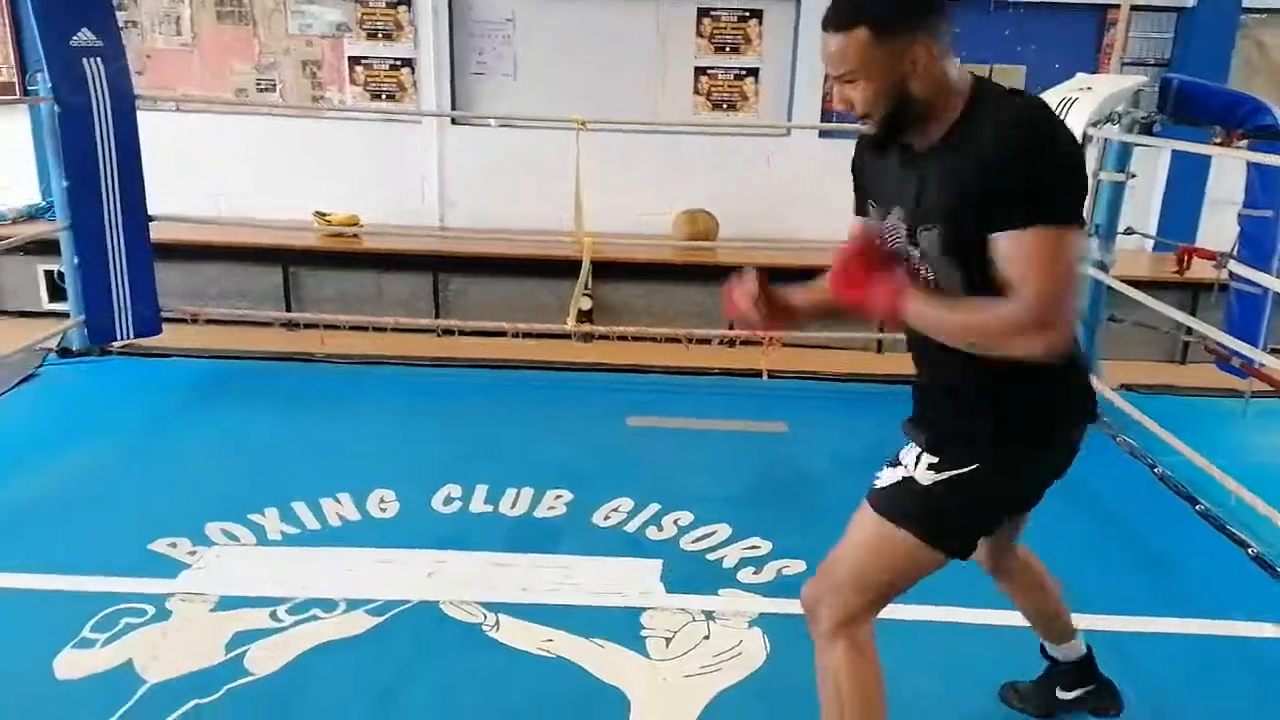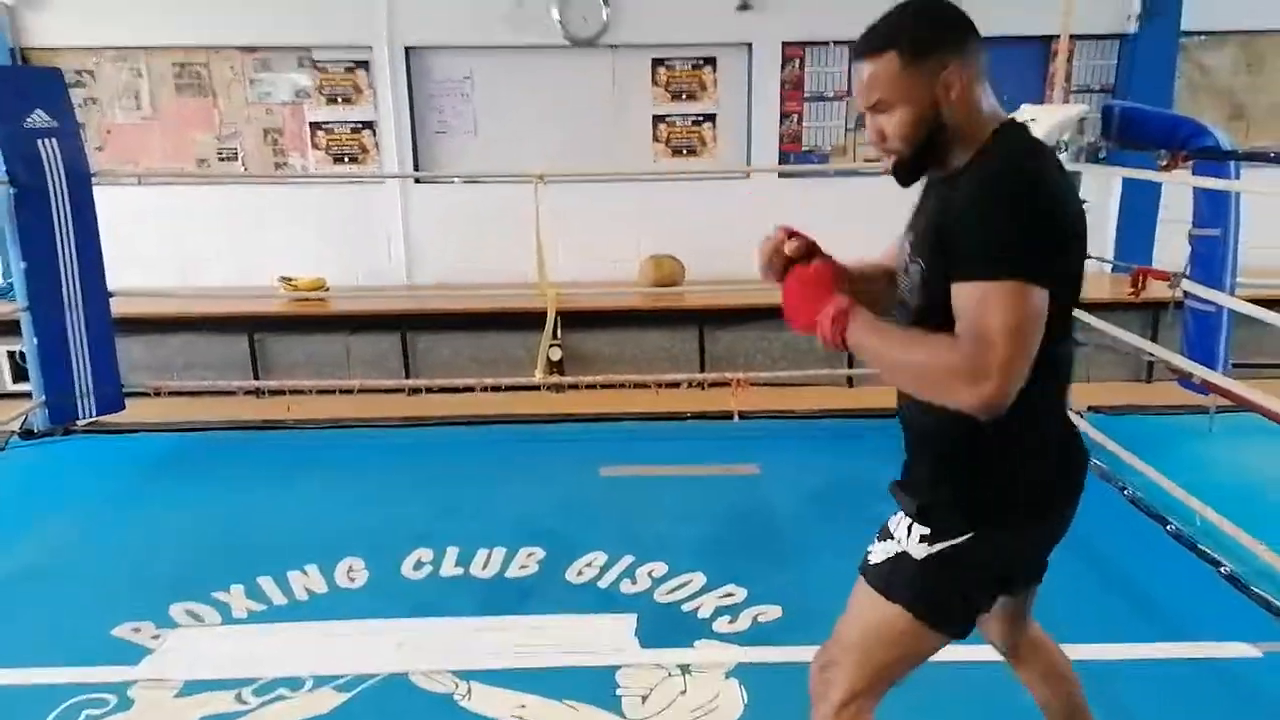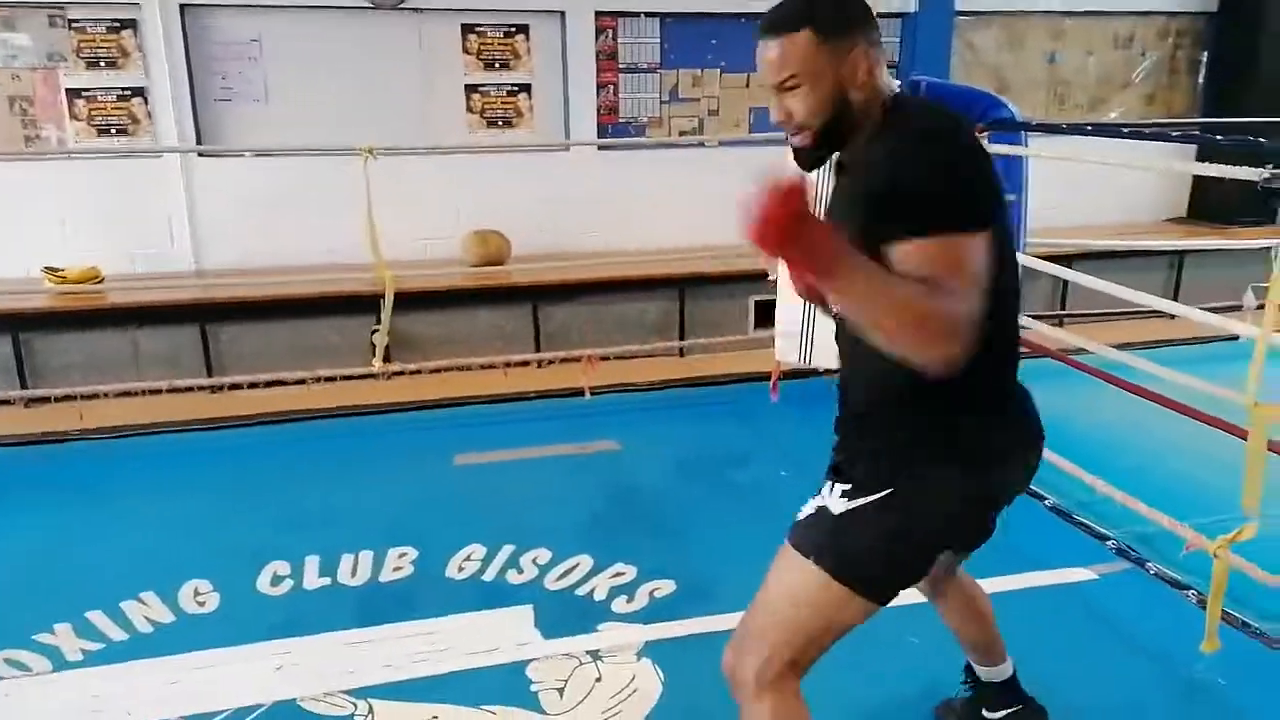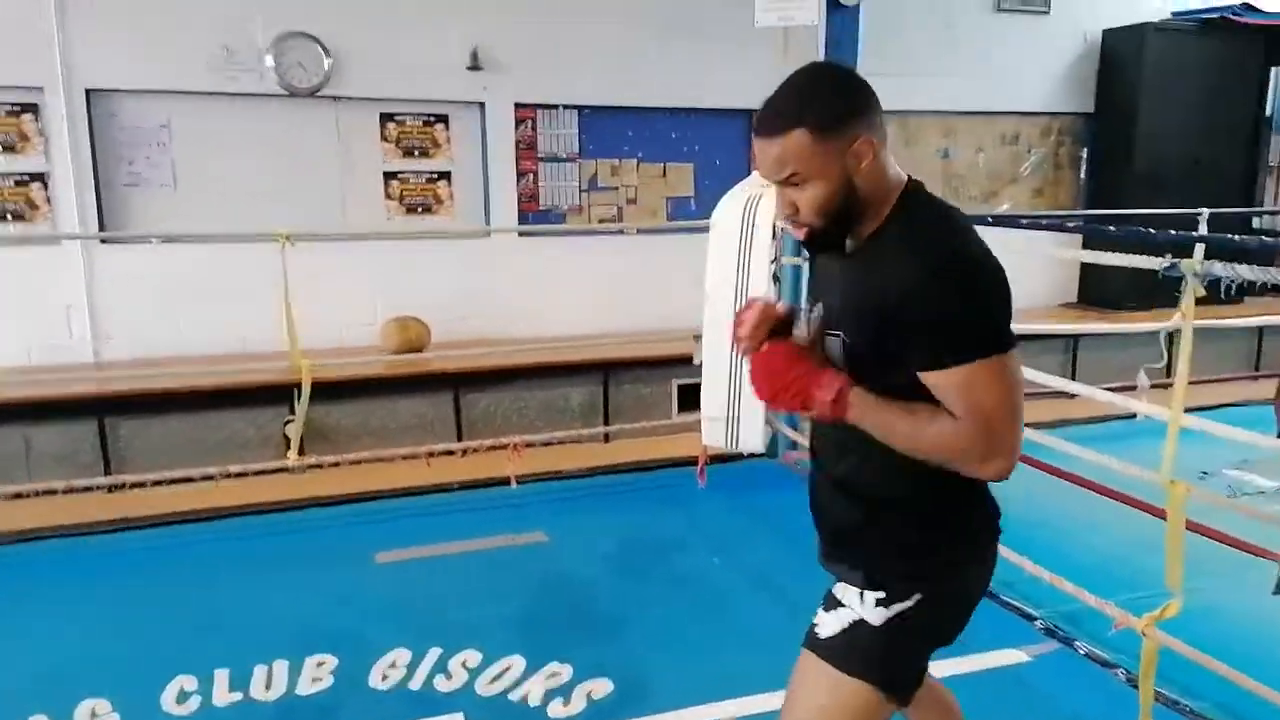
dt=1s
person 1, frame 1
left shoulder: (1016, 138)
right shoulder: (881, 152)
left elbow: (1041, 328)
right elbow: (861, 278)
left wrist: (893, 295)
right wrist: (781, 306)
left hip: (996, 428)
right hip: (1027, 413)
left knee: (833, 609)
right knee: (996, 549)
person 1, frame 2
left shoulder: (1006, 186)
right shoulder: (961, 176)
left elbow: (982, 380)
right elbow: (906, 293)
left wrist: (838, 319)
right wrist: (821, 268)
left hip: (988, 488)
right hip: (998, 472)
right knee: (1009, 629)
person 1, frame 3
left shoulder: (914, 146)
right shoulder: (864, 147)
left elbow: (935, 335)
left wrist: (815, 249)
right wrist: (818, 268)
left hip: (914, 459)
right knee: (934, 567)
person 1, frame 4
left shoulder: (942, 269)
right shoulder: (839, 227)
left elbow: (990, 448)
left wrist: (827, 391)
right wrist: (773, 337)
left hip: (916, 561)
right hip: (875, 543)
